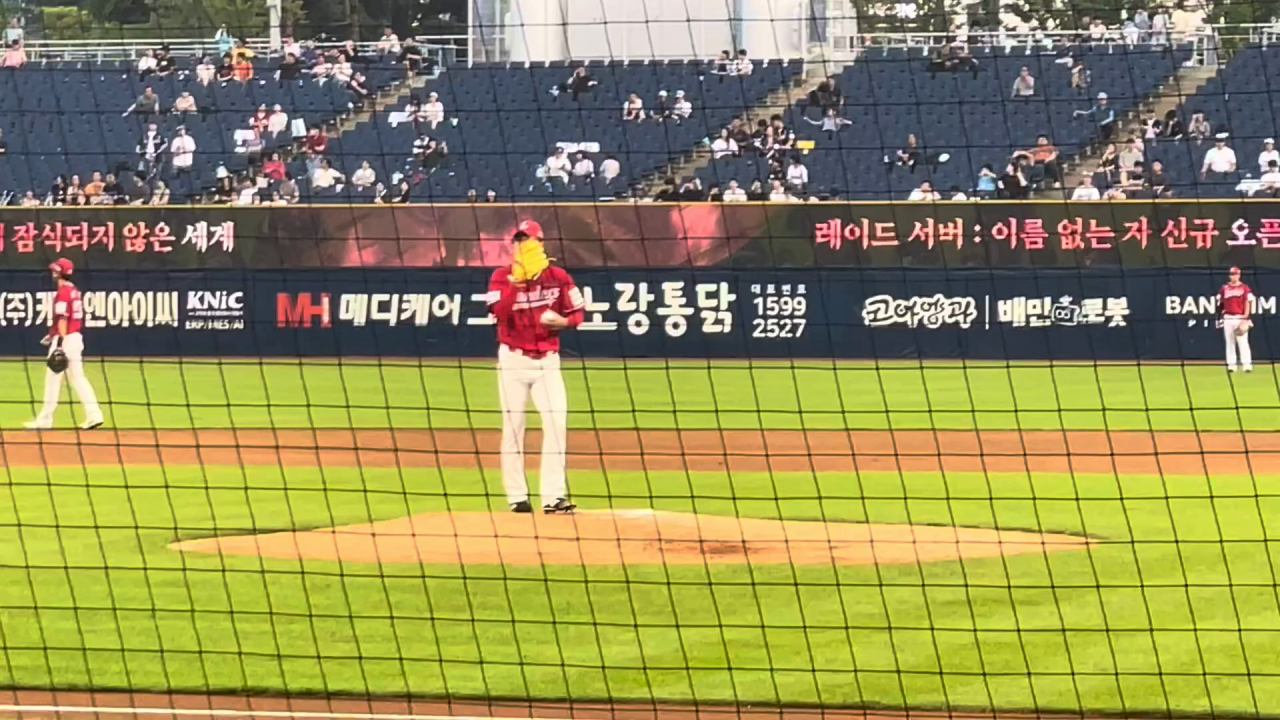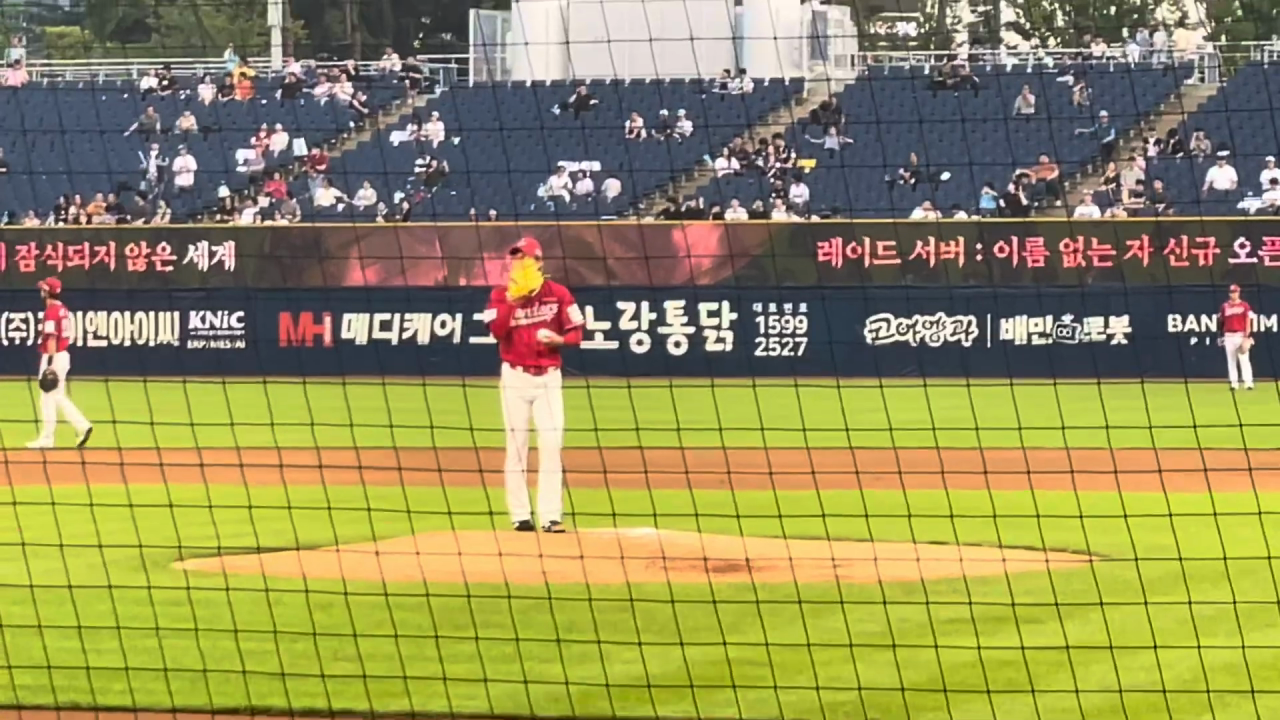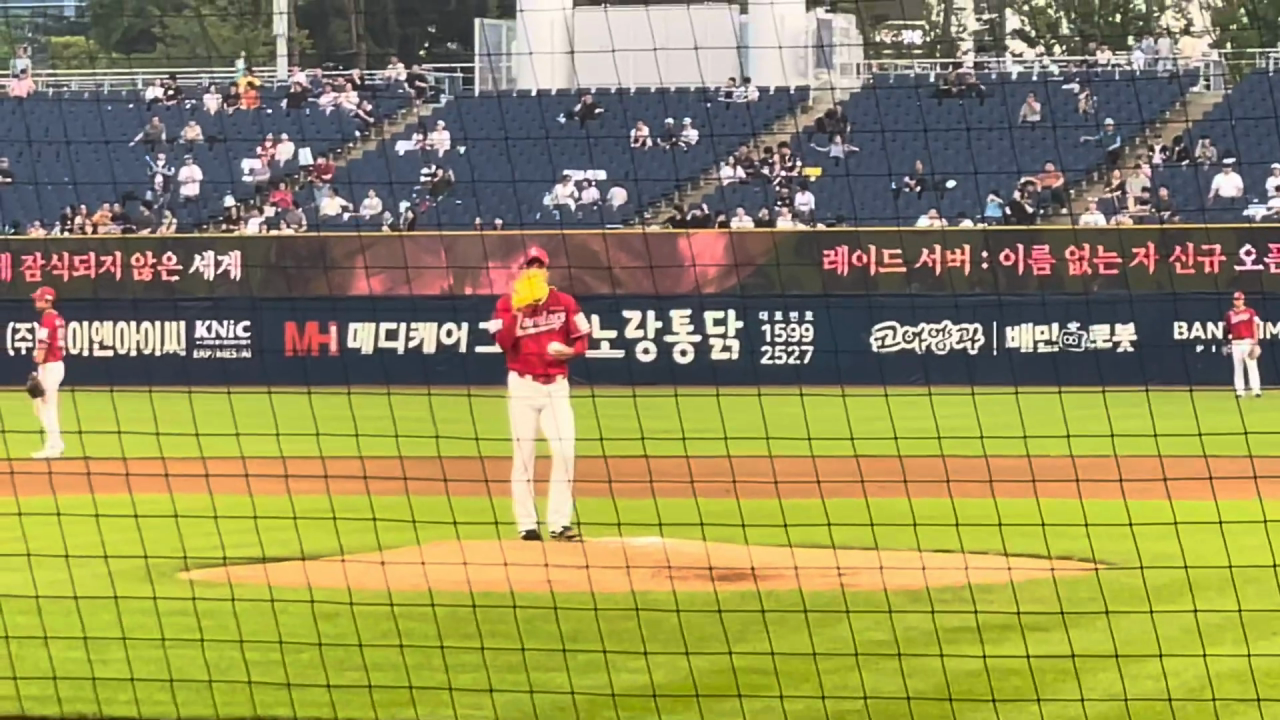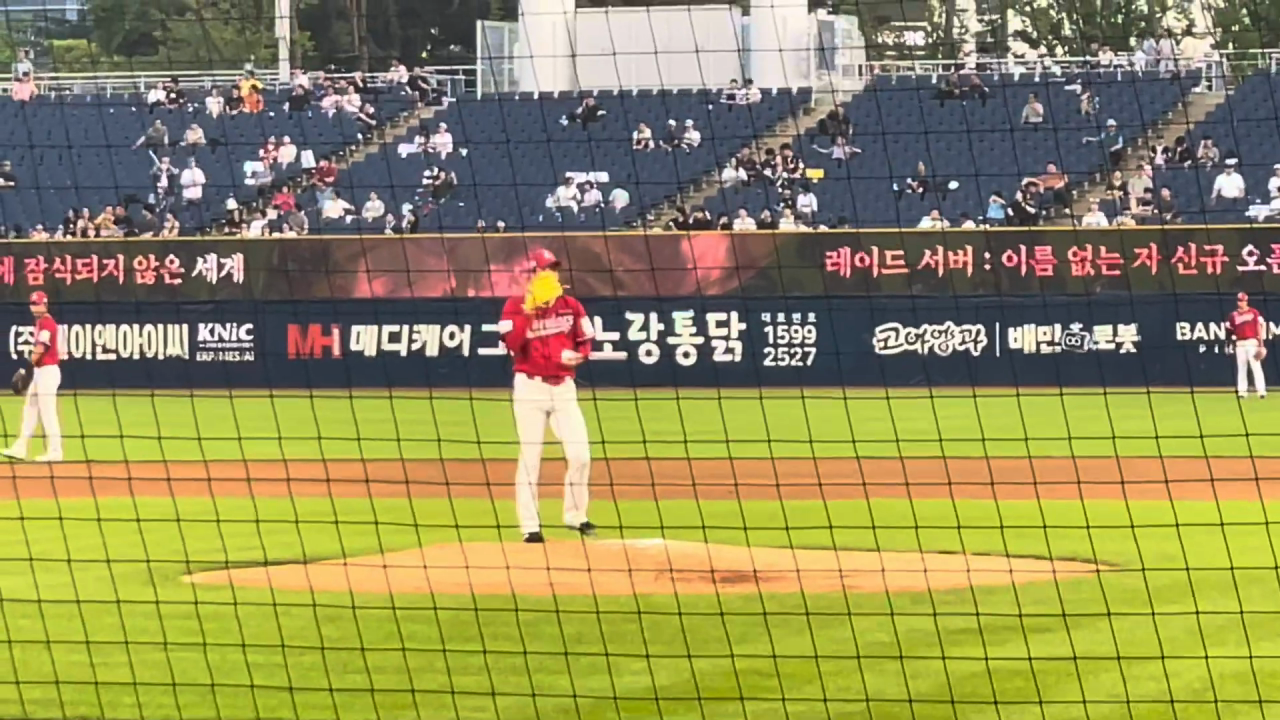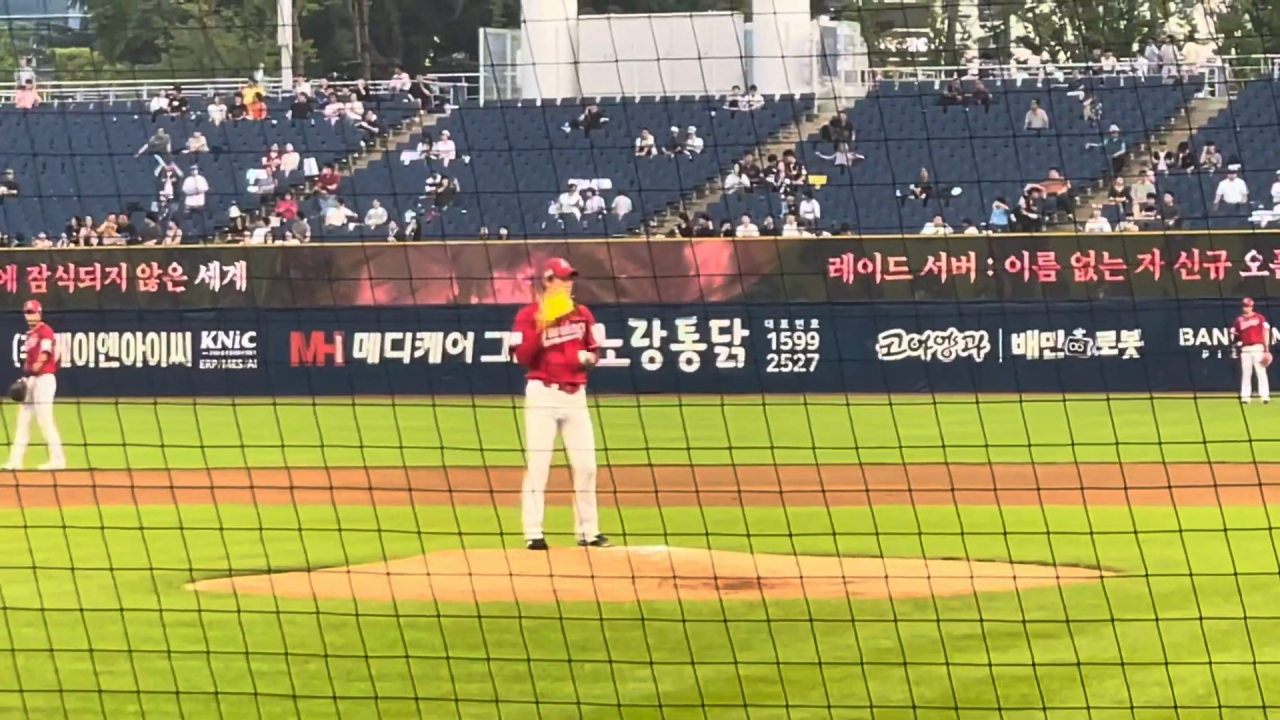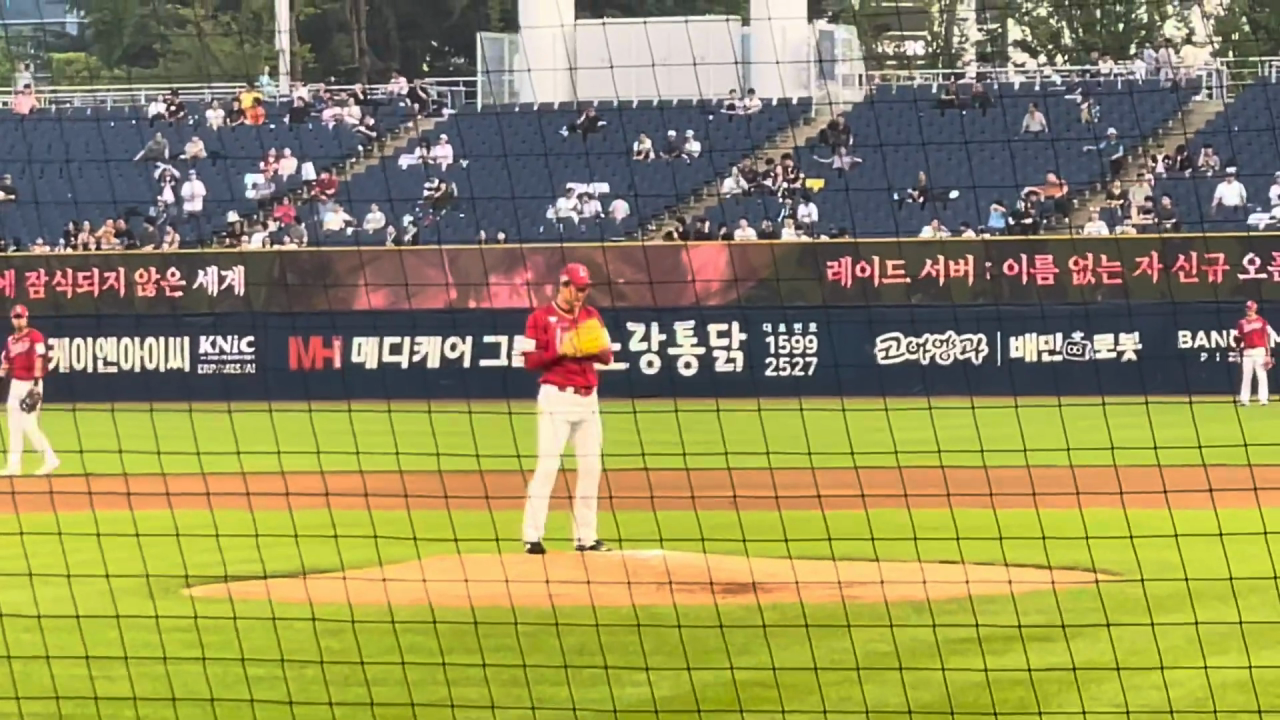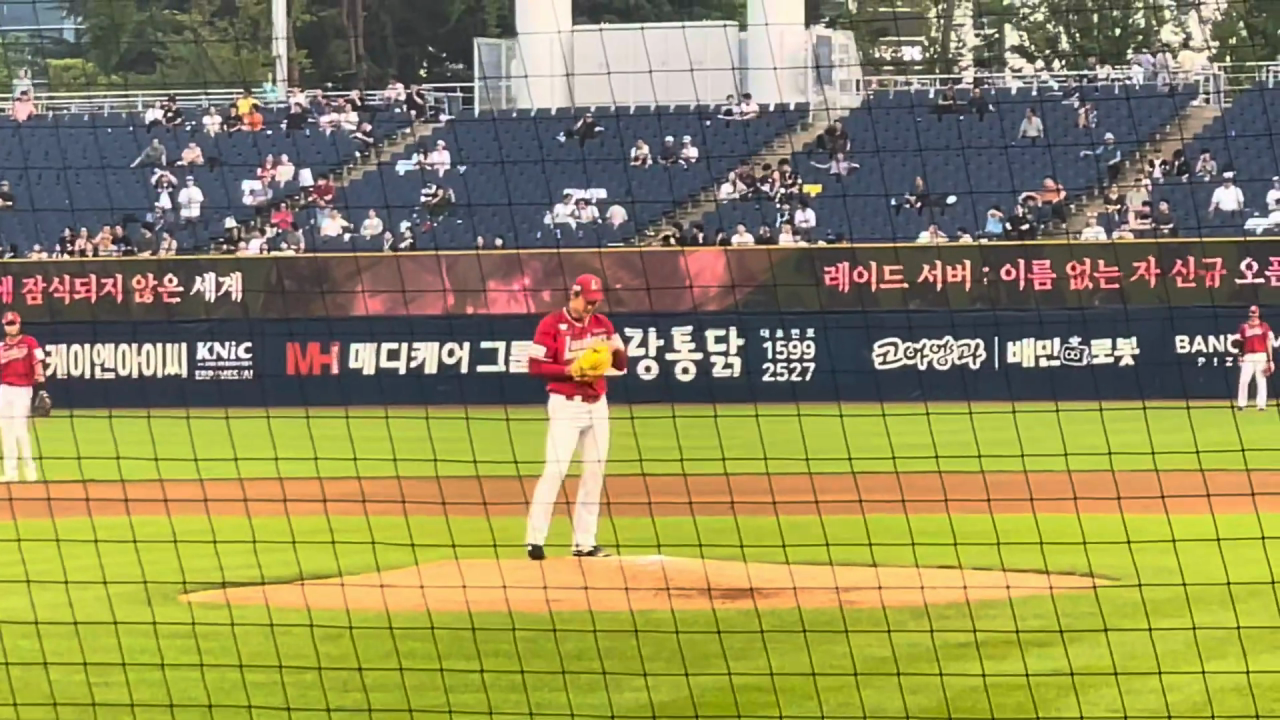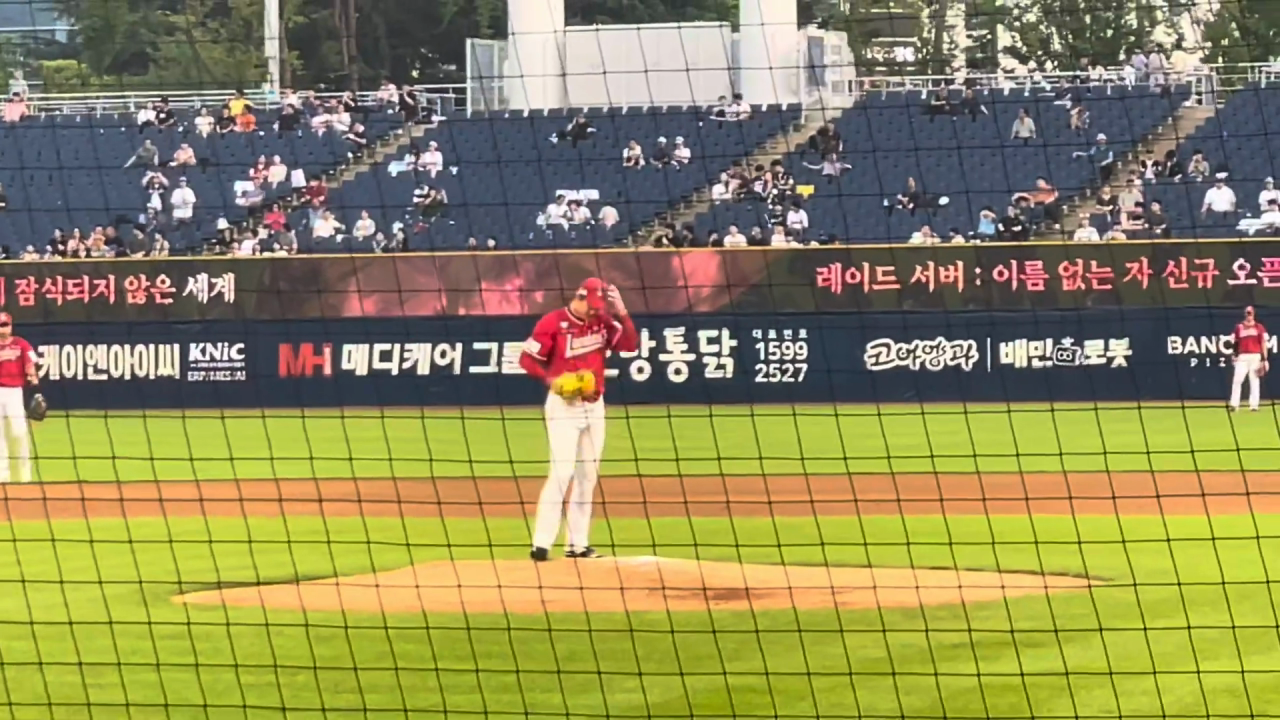
dt=0.2s
person 1, frame 1
left shoulder: (559, 277)
right shoulder: (502, 276)
left elbow: (577, 314)
right elbow: (500, 314)
left wrist: (563, 321)
right wrist: (516, 281)
left hip: (548, 360)
right hip: (513, 359)
left knee: (556, 425)
right knee: (514, 429)
left ankle: (553, 496)
right ankle: (517, 497)
person 1, frame 2
left shoulder: (559, 293)
right shoulder: (500, 294)
left elbow: (576, 332)
right elbow: (497, 333)
left wrist: (560, 339)
right wrist: (512, 300)
left hip: (549, 377)
right hip: (514, 377)
left knee: (551, 446)
right knee: (516, 447)
left ankle: (550, 518)
right ankle: (520, 515)
person 1, frame 3
left shoulder: (565, 302)
right shoulder: (507, 304)
left elbow: (583, 340)
right elbow: (503, 343)
left wrist: (570, 351)
right wrist: (517, 310)
left hip: (556, 386)
right hip: (522, 386)
left knee: (565, 453)
right knee: (524, 456)
left ankle: (559, 522)
right ankle: (526, 525)
person 1, frame 4
left shoulder: (571, 305)
right shoulder: (515, 306)
left elbow: (586, 343)
right elbow: (513, 345)
left wrist: (579, 357)
right wrist: (529, 312)
left hip: (564, 388)
right hip: (530, 388)
left knee: (580, 455)
right knee: (530, 459)
left ankle: (576, 516)
right ankle: (529, 527)
person 1, frame 5
left shoulder: (582, 313)
right shoulder: (528, 314)
left elbow: (595, 351)
right elbow: (521, 356)
left wrist: (591, 356)
right wrist: (541, 329)
left hip: (576, 396)
right hip: (542, 395)
left knee: (586, 466)
right knee: (538, 465)
left ankle: (587, 532)
right ankle: (533, 533)
person 1, frame 6
left shoulder: (591, 315)
right shoulder: (541, 317)
left elbow: (607, 357)
right elbow: (530, 361)
left wrist: (599, 348)
right wrist: (562, 350)
left hip: (588, 398)
right hip: (556, 398)
left knee: (590, 468)
right knee: (547, 467)
left ankle: (585, 536)
right ankle: (532, 536)
person 1, frame 7
left shoulder: (603, 323)
right shoulder: (552, 324)
left elbow: (621, 364)
right elbow: (536, 366)
left wrist: (617, 350)
right wrist: (568, 369)
left hip: (598, 406)
right hip: (565, 405)
left knee: (594, 474)
right knee: (555, 471)
left ankle: (584, 542)
right ankle: (535, 539)
person 1, frame 8
left shoulder: (603, 321)
right shoulder: (553, 322)
left elbow: (631, 345)
right elbow: (527, 358)
left wrist: (621, 312)
right wrist: (551, 379)
left hip: (595, 406)
right hip: (563, 405)
left knee: (588, 475)
right knee: (562, 472)
left ankle: (577, 543)
right ankle: (541, 542)
